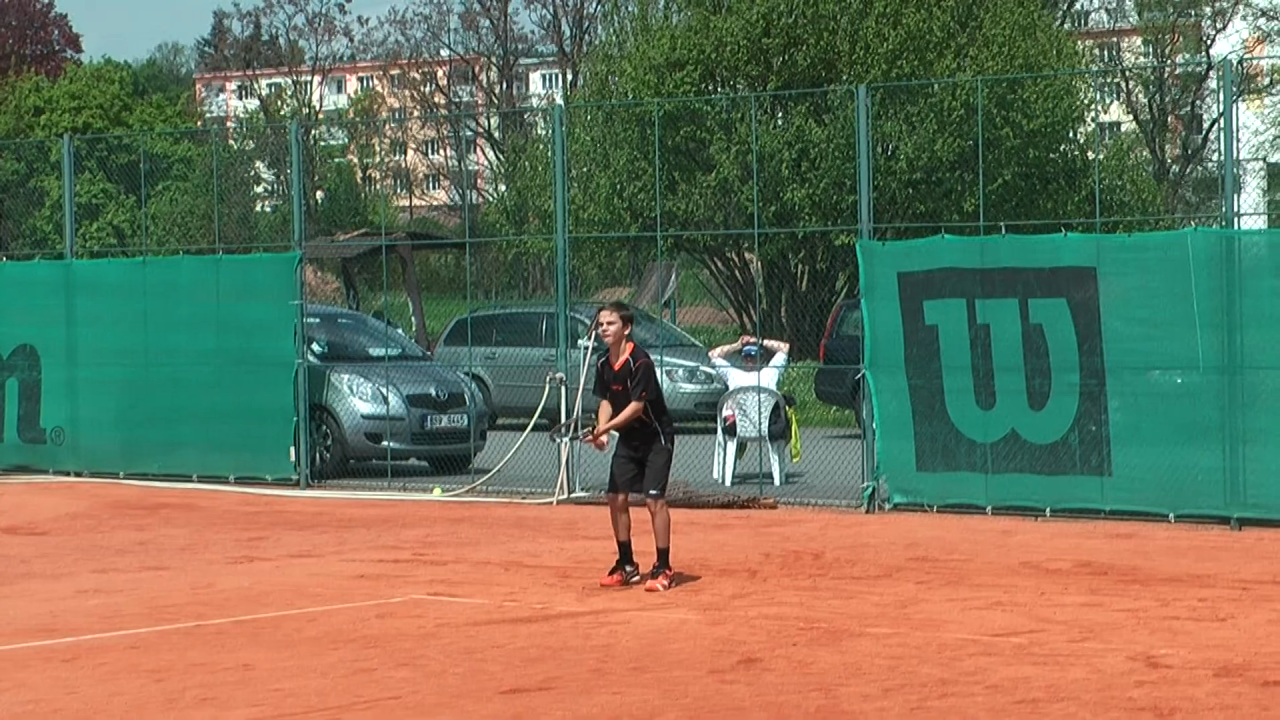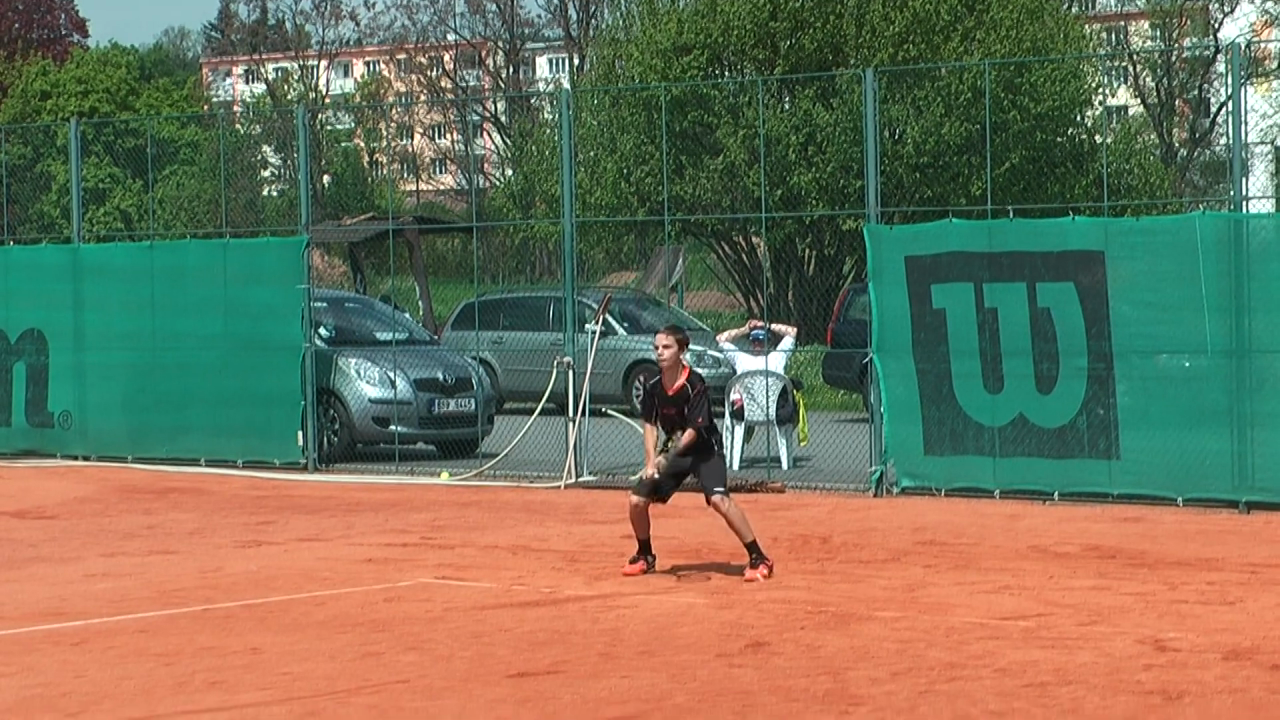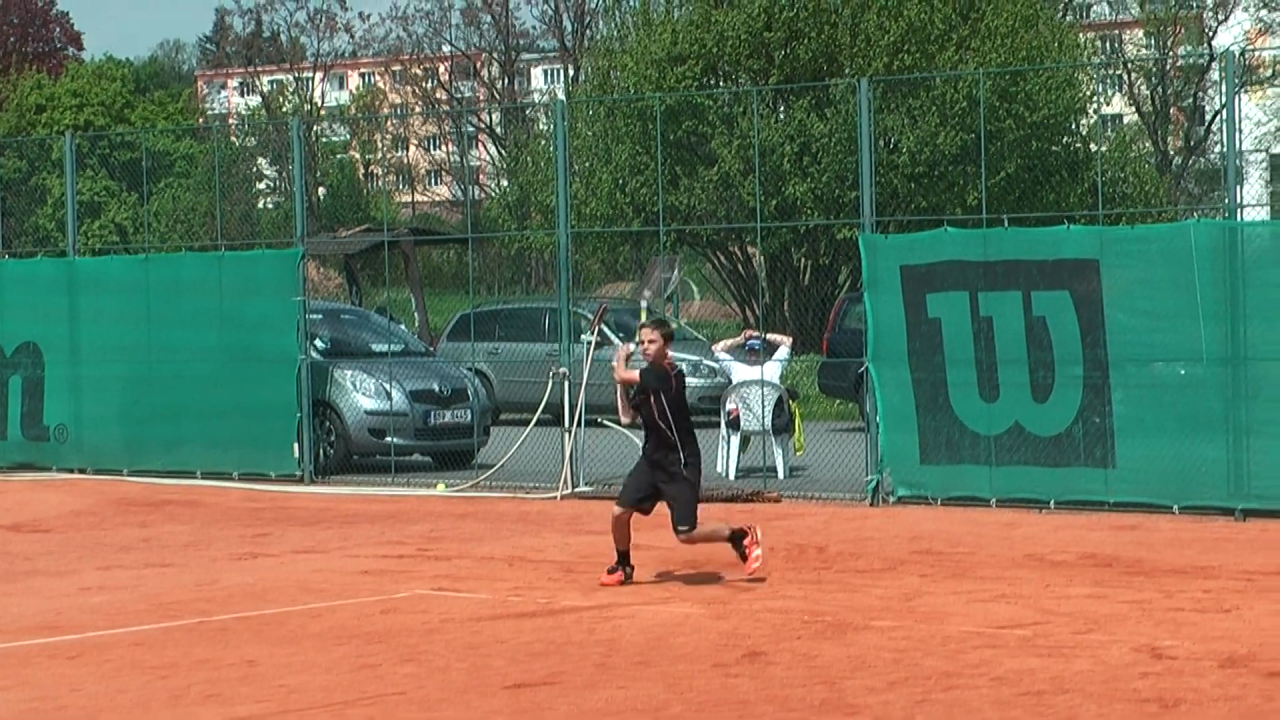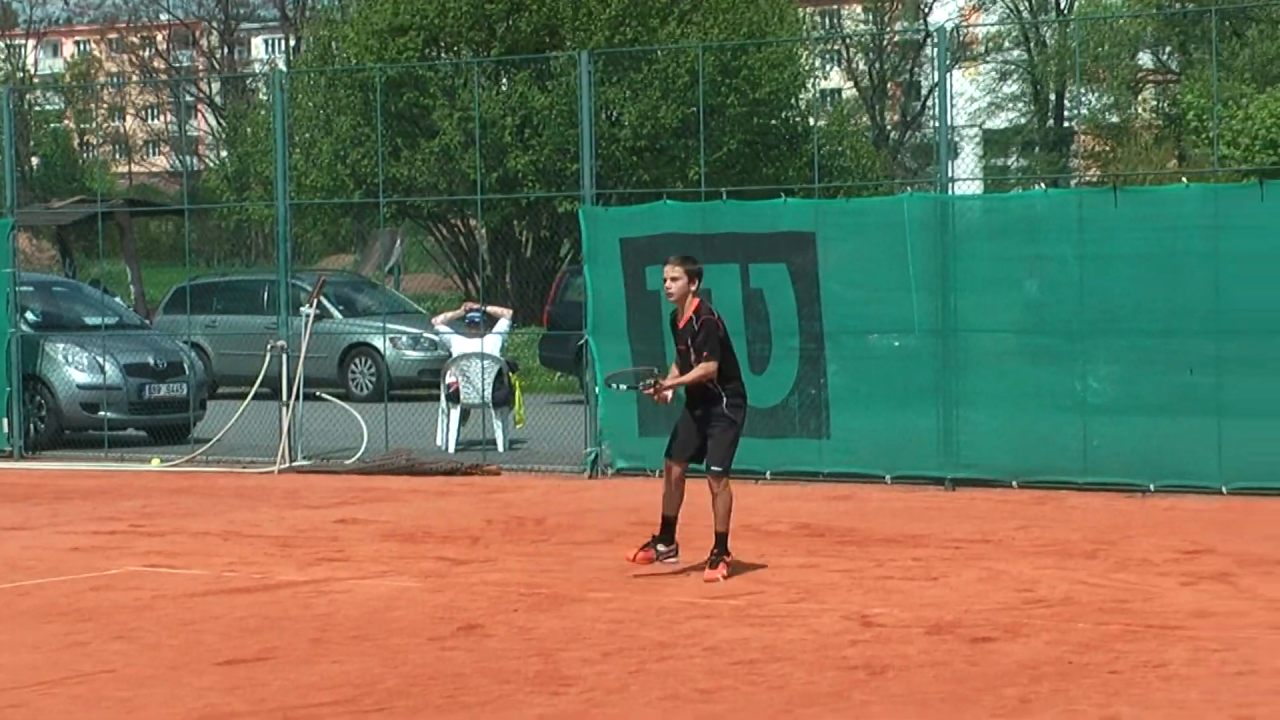
dt=1s
person 1, frame 1
left shoulder: (641, 361)
right shoulder: (603, 363)
left elbow: (637, 405)
right elbow: (606, 400)
left wrist: (605, 428)
right wrist: (601, 432)
left hip: (655, 436)
right hip: (627, 438)
left knee: (654, 500)
right knee: (617, 499)
left ankle: (663, 568)
right ankle: (626, 565)
person 1, frame 2
left shoulder: (697, 385)
right shoulder: (651, 386)
left elbow: (693, 432)
right elbow: (649, 426)
left wrist: (668, 458)
right wrist: (651, 461)
left hip: (698, 450)
right hip: (668, 448)
left knee: (720, 500)
right knee: (637, 501)
left ankle: (758, 559)
right ankle: (645, 555)
person 1, frame 3
left shoulder: (668, 372)
right shoulder: (646, 377)
left elbow: (621, 375)
right elbow: (627, 417)
left wrist: (620, 357)
right wrist: (622, 382)
left hip: (679, 464)
right hip: (651, 460)
left knee: (686, 534)
right knee: (619, 513)
left ankle: (743, 536)
right ankle: (623, 566)
person 1, frame 4
left shoulder: (707, 320)
right shoulder: (675, 320)
left elbow: (710, 368)
left wrist: (671, 384)
right wrist: (667, 388)
left hip: (726, 404)
right hip: (696, 404)
left knee: (716, 478)
right knee: (673, 470)
left ankle: (721, 554)
right ankle: (664, 542)
